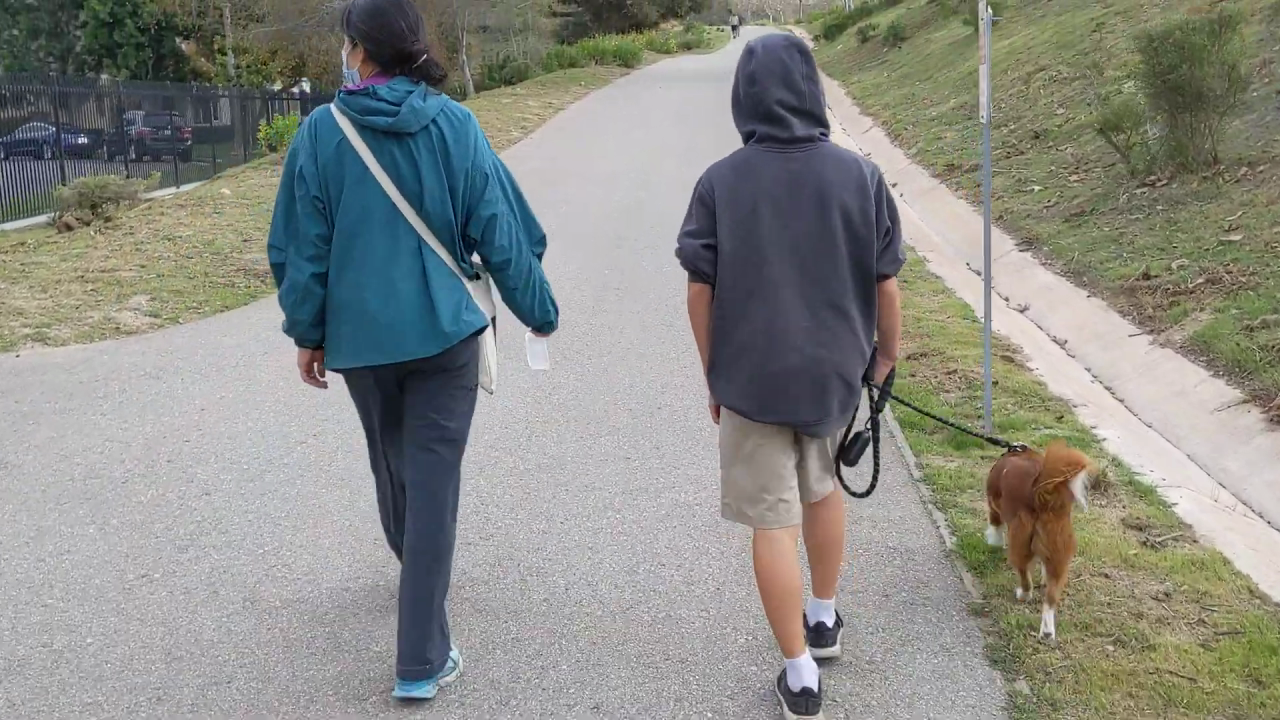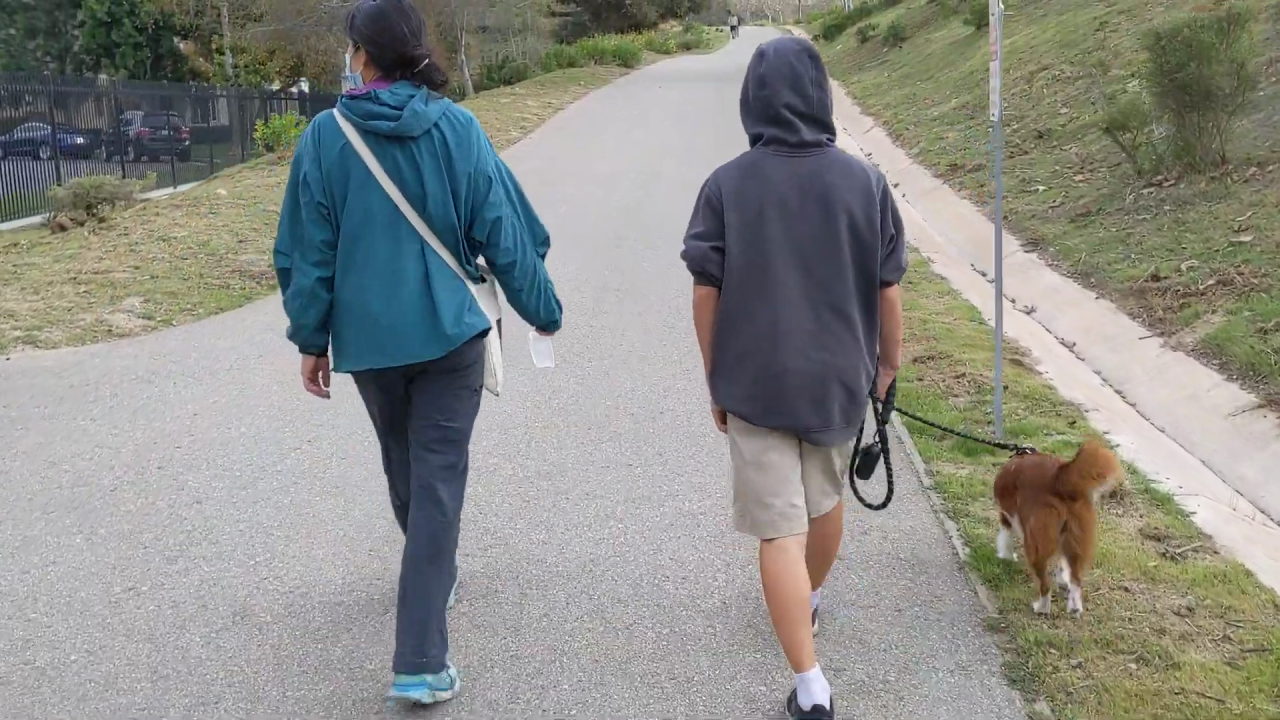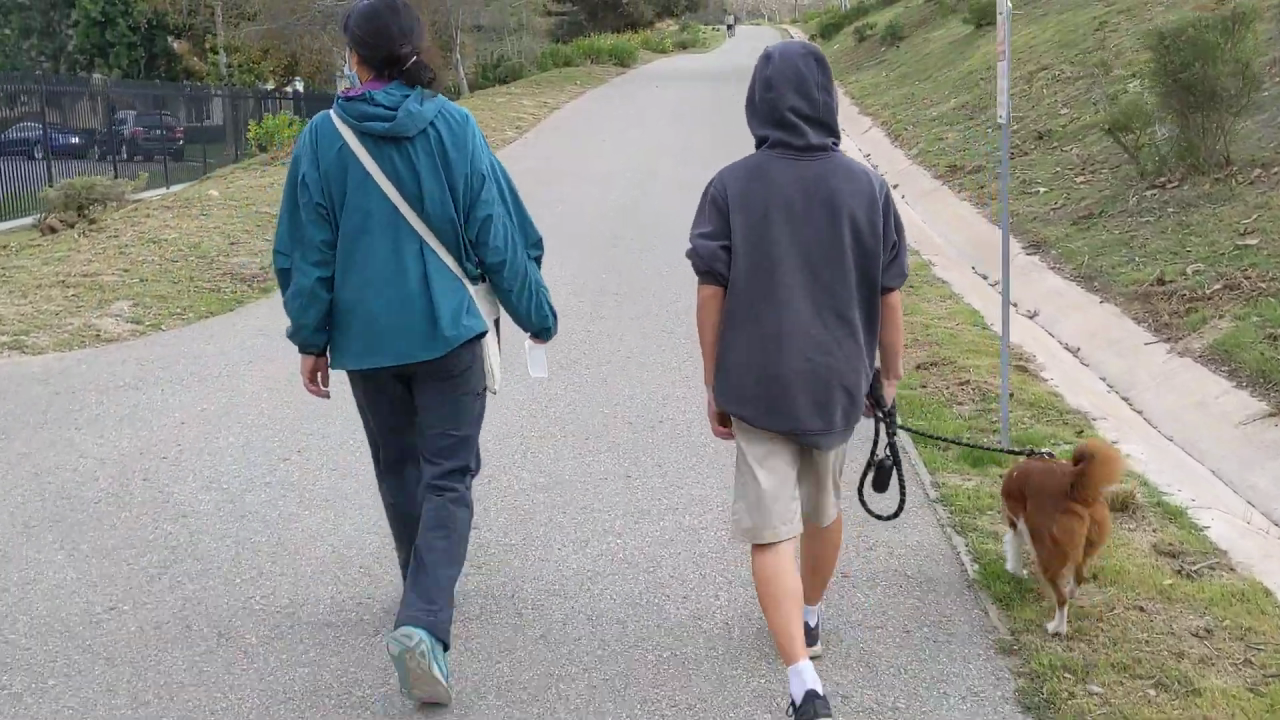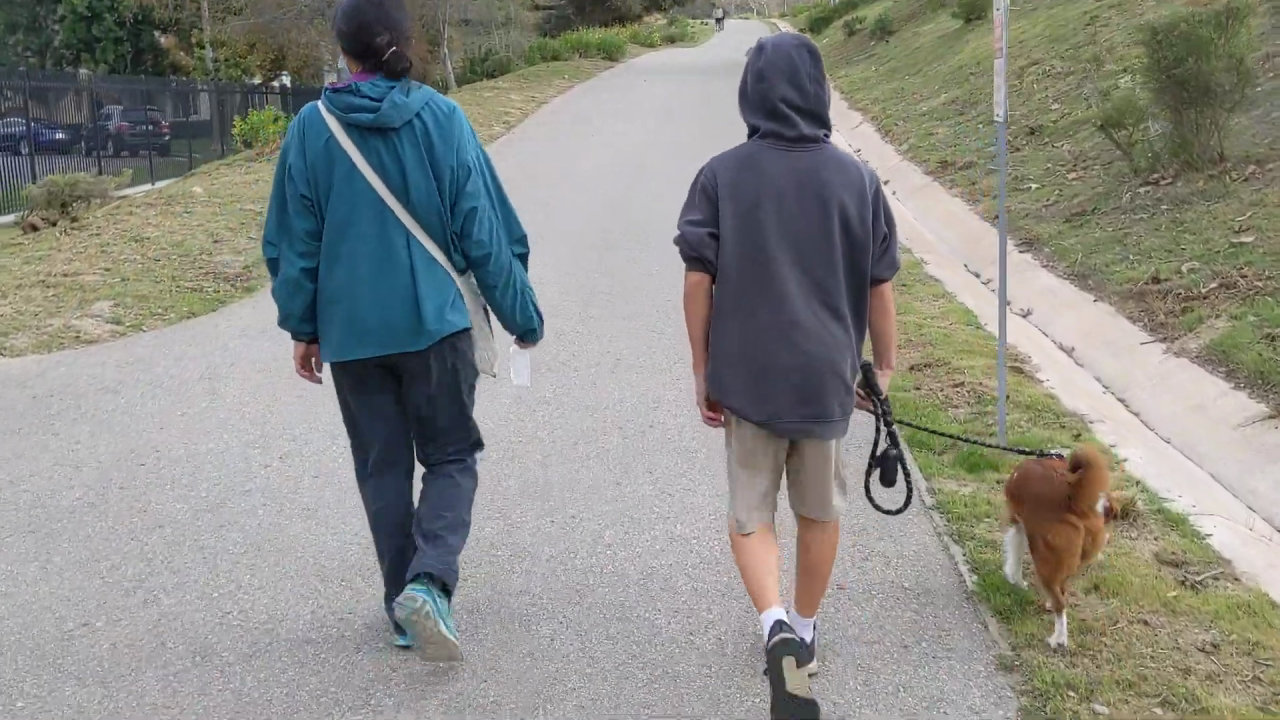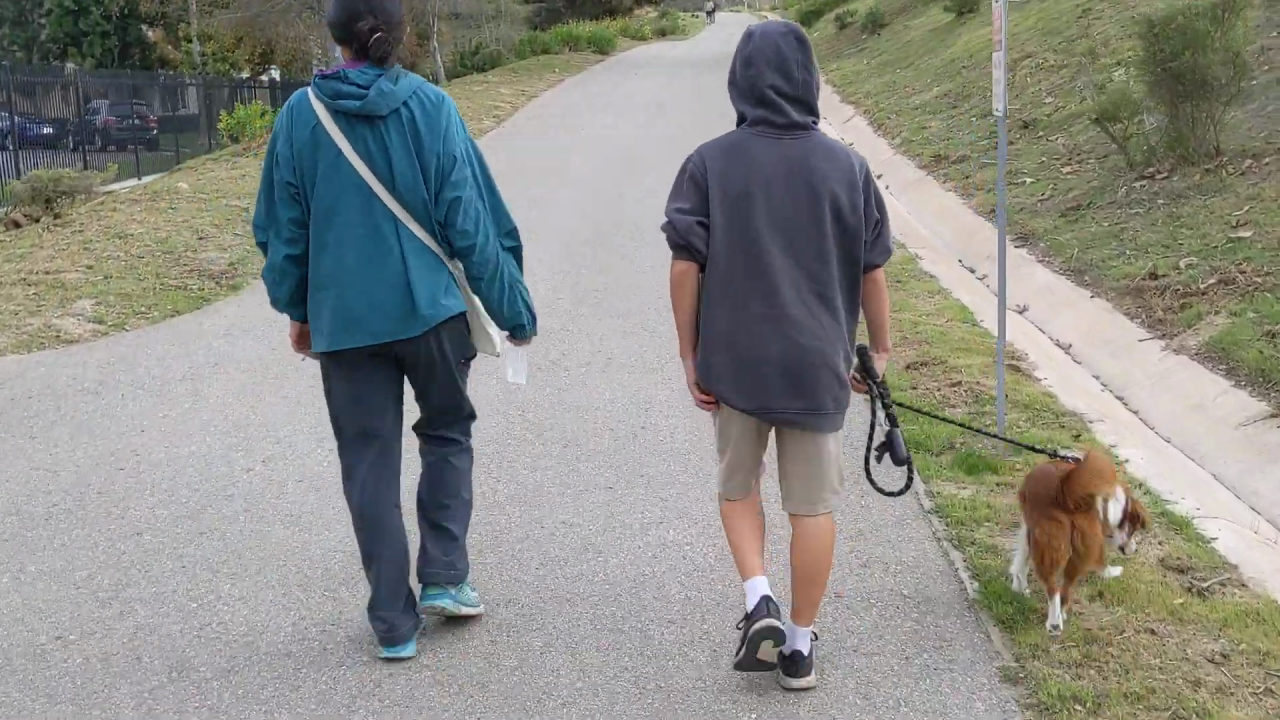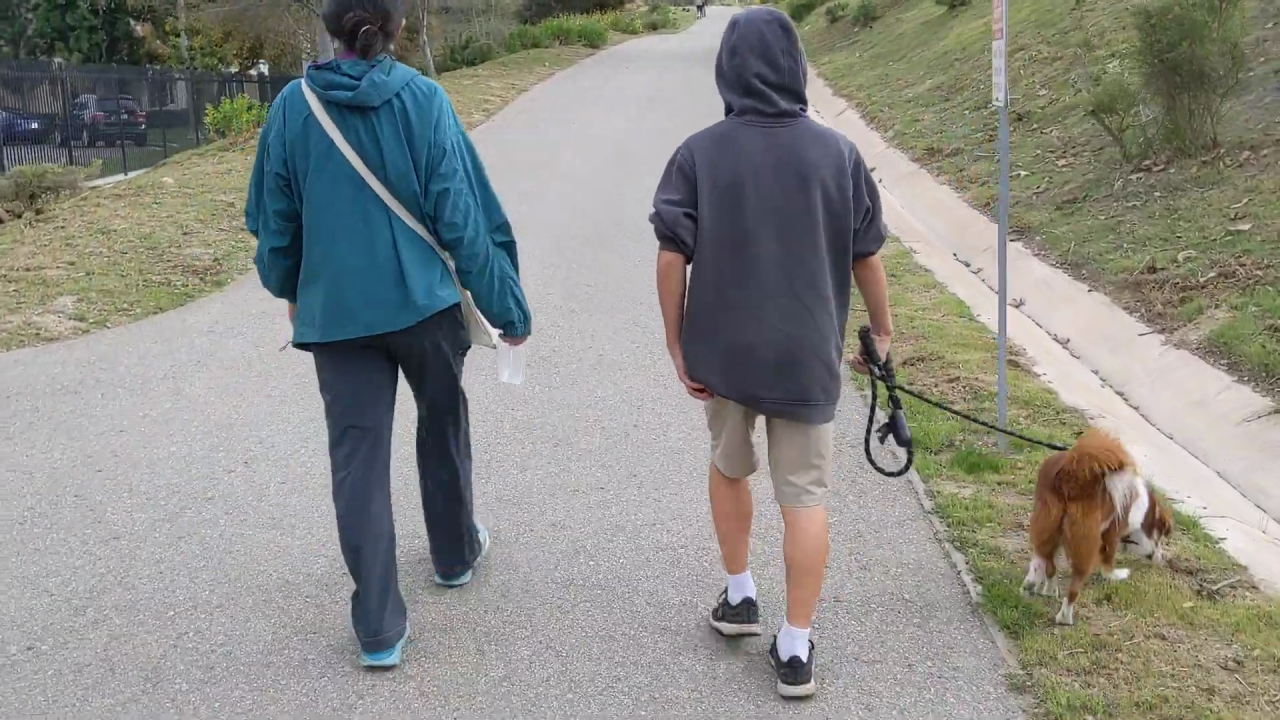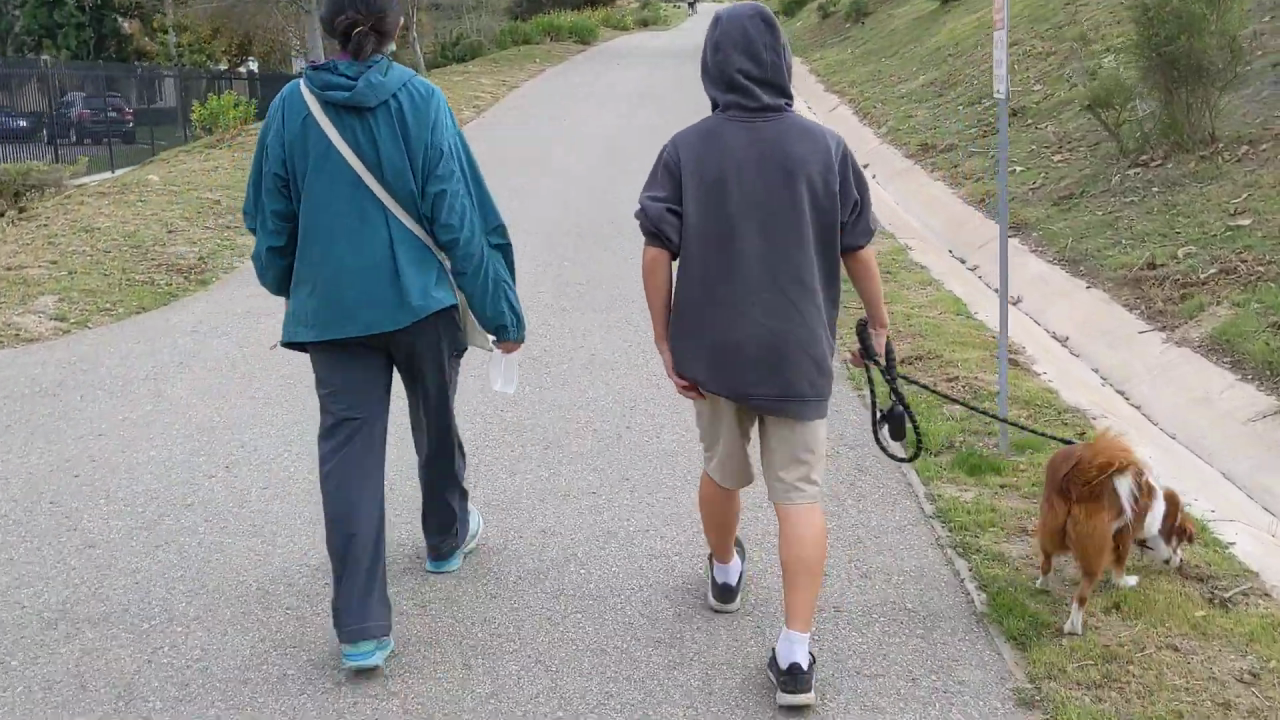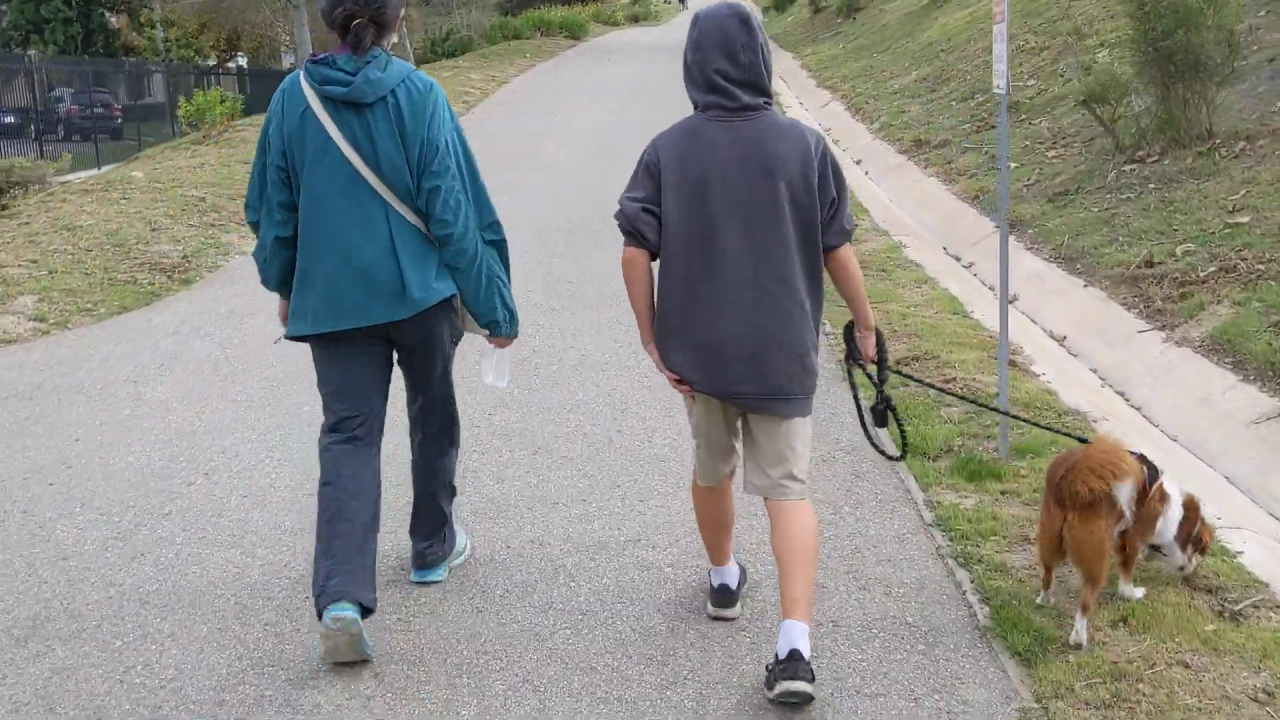
dt=0.1s
person 1, frame 1
left shoulder: (720, 182)
right shoulder: (861, 176)
left elbow: (700, 290)
right elbow: (885, 283)
left wrist: (713, 375)
right wrist: (886, 355)
left hip: (752, 379)
right hip: (835, 373)
left knee: (772, 519)
right knee: (821, 489)
right ankle: (824, 617)
person 1, frame 2
left shoulder: (726, 185)
right shoulder: (865, 182)
left elbow: (706, 294)
right elbow: (887, 290)
left wrist: (715, 381)
right wrist: (887, 365)
left hip: (756, 386)
right hip: (837, 380)
left knee: (778, 527)
right knee: (825, 498)
right ankle: (810, 604)
person 1, frame 3
left shoulder: (731, 186)
right shoulder: (868, 188)
left elbow: (711, 294)
right elbow: (889, 296)
left wrist: (714, 385)
right wrist: (890, 374)
left hip: (757, 388)
right hip: (837, 383)
left knee: (771, 534)
right knee: (823, 508)
right ankle: (806, 617)
person 1, frame 4
left shoulder: (720, 175)
right shoulder: (857, 179)
left elbow: (697, 281)
right elbow: (878, 287)
left wrist: (701, 371)
right wrist: (884, 365)
left hip: (746, 376)
right hip: (825, 376)
left knee: (751, 516)
right knee: (819, 509)
left ankle: (778, 624)
right ankle: (805, 629)
person 1, frame 5
left shoulder: (709, 163)
right shoulder: (847, 166)
left elbow: (685, 269)
right elbow: (871, 273)
left wrist: (690, 359)
right wrist: (879, 348)
left hip: (735, 364)
right hip: (818, 365)
left knee: (737, 485)
right knee: (811, 505)
left ankle: (759, 603)
right ankle: (800, 644)
person 1, frame 6
left shoulder: (698, 153)
right shoulder: (837, 152)
left elbow: (671, 258)
right elbow: (867, 256)
left wrist: (677, 346)
right wrist: (881, 329)
left hip: (725, 352)
right hip: (809, 354)
left knee: (729, 464)
right knee: (805, 493)
left ankle: (739, 595)
right ankle: (795, 646)
person 1, frame 7
left shoulder: (685, 150)
right shoulder: (825, 147)
left elbow: (656, 255)
right elbow: (857, 251)
left wrist: (666, 343)
right wrist: (878, 323)
left hip: (714, 349)
right hip: (800, 352)
left knee: (722, 470)
right knee: (798, 493)
left ankle: (724, 574)
right ankle: (794, 653)
person 1, frame 8
left shoulder: (667, 150)
right shoulder: (805, 144)
left elbow: (635, 254)
right elbow: (837, 249)
left wrist: (654, 342)
right wrist: (864, 323)
left hip: (700, 349)
right hip: (785, 351)
left knee: (713, 469)
right knee: (787, 487)
left ankle: (723, 580)
right ankle: (793, 639)
person 2, frame 1
left shoulder: (321, 132)
right shoulder: (455, 125)
left elbow: (300, 248)
right elbow: (502, 232)
left wrist: (307, 331)
right wrist: (539, 308)
left hip: (360, 334)
right hip: (443, 329)
left knee: (393, 454)
right knee: (433, 478)
left ankle: (417, 578)
right ankle: (420, 658)
person 2, frame 2
left shoulder: (324, 137)
right shoulder: (458, 128)
left elbow: (306, 253)
right elbow: (509, 237)
left wrist: (310, 339)
right wrist: (543, 307)
left hip: (367, 337)
right hip: (448, 331)
left knee: (403, 460)
right knee: (437, 481)
left ankle: (428, 596)
right ankle: (418, 658)
person 2, frame 3
left shoulder: (322, 138)
right shoulder: (454, 127)
left elbow: (306, 253)
right elbow: (501, 238)
left wrist: (310, 339)
right wrist: (538, 314)
left hip: (365, 337)
right hip: (447, 332)
left knee: (398, 468)
right knee: (446, 479)
left ankle: (421, 604)
right ankle: (421, 621)
person 2, frame 4
left shoulder: (311, 129)
right shoulder: (442, 119)
left elbow: (291, 246)
right elbow: (487, 232)
left wrist: (302, 329)
right wrist: (523, 315)
left hip: (351, 331)
right hip: (436, 322)
left knee: (381, 467)
right knee: (451, 458)
left ankle: (406, 594)
right ankle: (427, 587)
person 2, frame 5
left shoulder: (300, 116)
right shoulder: (430, 108)
left elbow: (281, 231)
right elbow: (474, 222)
left wrist: (297, 308)
right wrist: (515, 312)
left hip: (343, 319)
right hip: (430, 309)
left knee: (368, 460)
right knee: (447, 432)
left ankle: (394, 620)
right ankle: (444, 578)
person 2, frame 6
left shoulder: (293, 107)
right shoulder: (424, 100)
left elbow: (272, 219)
right elbow: (465, 215)
left wrist: (289, 288)
right wrist: (508, 306)
left hip: (337, 312)
right hip: (424, 300)
left knee: (359, 460)
right knee: (444, 427)
left ankle: (379, 629)
right ankle: (455, 554)
person 2, frame 7
left shoulder: (291, 108)
right shoulder: (421, 101)
left elbow: (271, 219)
right elbow: (462, 217)
left wrist: (287, 285)
right wrist: (502, 311)
left hip: (331, 311)
right hip: (421, 301)
left knee: (349, 455)
right knee: (435, 424)
left ankle: (361, 624)
right ankle: (445, 538)
person 2, frame 8
left shoulder: (293, 98)
right shoulder: (420, 95)
left elbow: (271, 211)
right elbow: (458, 213)
left wrist: (284, 285)
right wrist: (495, 307)
left hip: (333, 300)
right hip: (421, 293)
left knee: (347, 441)
right knee: (433, 422)
left ankle: (341, 594)
right ankle: (431, 548)
